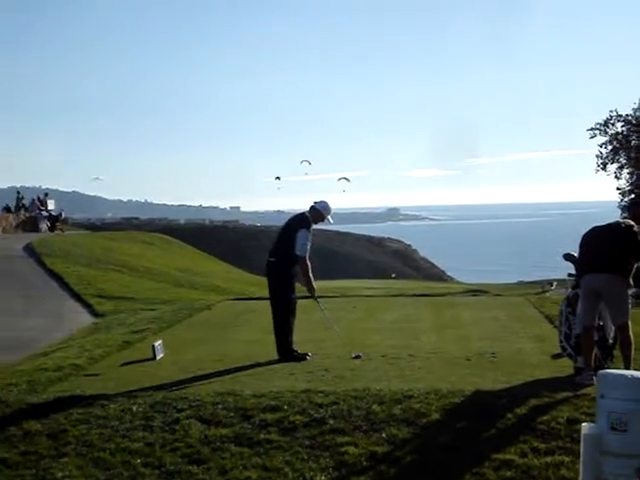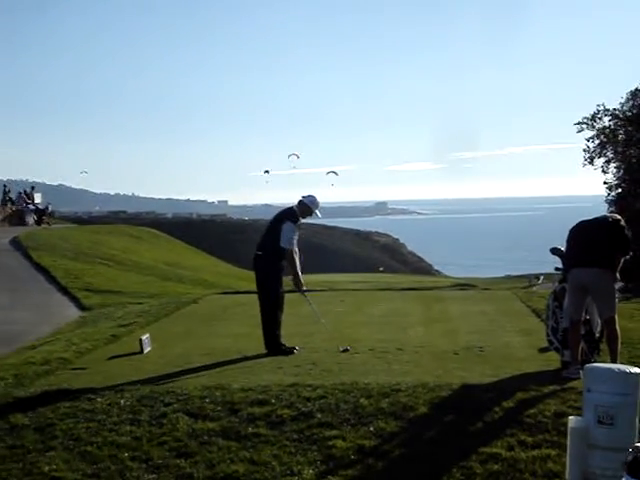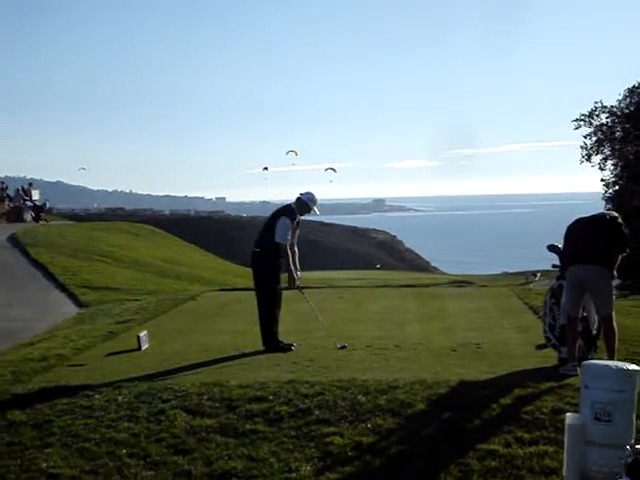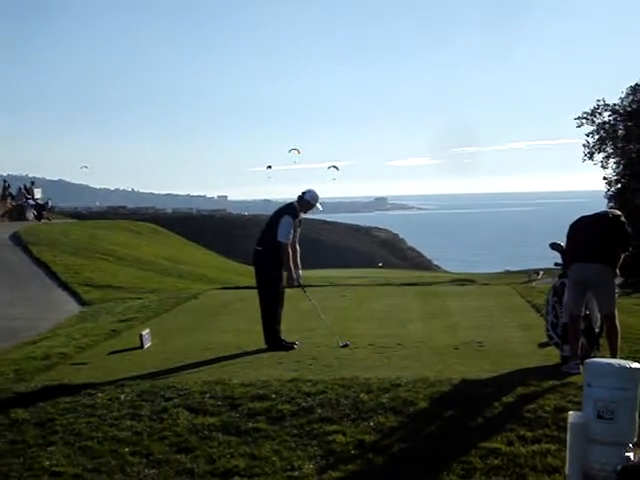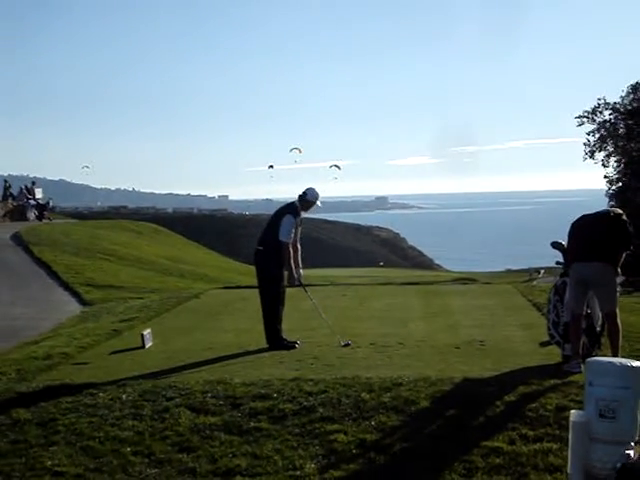
dt=0.2s
person 1, frame 1
left shoulder: (591, 233)
left elbow: (581, 261)
left hip: (587, 278)
right hip: (613, 277)
left knee: (587, 327)
right knee: (623, 327)
left ankle: (588, 372)
person 1, frame 2
left shoulder: (578, 227)
right shoulder: (614, 223)
left elbow: (568, 254)
right elbow: (623, 249)
right wrist: (614, 273)
left hip: (575, 273)
right hip: (601, 273)
left knee: (574, 322)
right knee: (610, 321)
left ankle: (575, 366)
person 1, frame 3
left shoulder: (576, 225)
right shoulder: (612, 220)
left elbow: (565, 250)
right elbow: (620, 247)
right wrist: (612, 270)
left hip: (573, 270)
right hip: (598, 270)
left knee: (572, 318)
right knee: (607, 318)
left ankle: (572, 363)
person 1, frame 4
left shoulder: (578, 223)
right shoulder: (616, 219)
left elbow: (568, 249)
right elbow: (623, 247)
right wrist: (614, 269)
left hip: (576, 269)
right hip: (601, 269)
left knee: (574, 317)
right knee: (610, 316)
left ankle: (574, 361)
person 1, frame 5
left shoulder: (580, 222)
right shoulder: (617, 218)
left elbow: (569, 247)
right elbow: (624, 246)
right wrist: (615, 268)
left hip: (577, 268)
right hip: (602, 267)
left knee: (576, 315)
right knee: (611, 315)
left ankle: (575, 360)
person 2, frame 1
left shoulder: (300, 220)
right shoulder: (304, 226)
left elbow: (302, 256)
right elbow: (302, 260)
left wrist: (309, 279)
right wrist: (310, 283)
left hip: (281, 268)
right hip: (280, 269)
left knee: (287, 310)
right knee: (284, 311)
left ankle: (287, 349)
right ankle: (286, 352)
person 2, frame 2
left shoulder: (294, 218)
right shoulder: (289, 220)
left elbow: (293, 249)
right elbow: (289, 253)
left wrist: (298, 275)
right wrist: (297, 277)
left hip: (271, 262)
right hip: (266, 263)
left knee: (275, 304)
right knee: (272, 305)
left ankle: (275, 343)
right ankle: (274, 346)
person 2, frame 3
left shoulder: (294, 217)
right shoulder: (286, 217)
left elbow: (292, 247)
right elbow: (284, 249)
left wrist: (296, 271)
right wrist: (291, 275)
left hip: (270, 260)
right hip: (264, 260)
left knee: (273, 301)
right knee: (269, 302)
left ankle: (272, 340)
right ankle: (271, 342)
person 2, frame 4
left shoulder: (295, 215)
right shoulder: (288, 215)
left elbow: (294, 246)
right elbow: (285, 248)
left wrist: (297, 270)
right wrist: (290, 273)
left hip: (272, 258)
right hip: (266, 258)
left knee: (275, 300)
right knee: (272, 301)
left ankle: (275, 338)
right ankle: (273, 341)
person 2, frame 5
left shoulder: (295, 214)
right shoulder: (290, 215)
left elbow: (295, 245)
right elbow: (286, 247)
left wrist: (298, 269)
right wrist: (291, 273)
left hip: (272, 258)
right hip: (267, 258)
left knee: (276, 299)
right knee: (273, 300)
left ankle: (276, 338)
right ankle: (275, 340)
